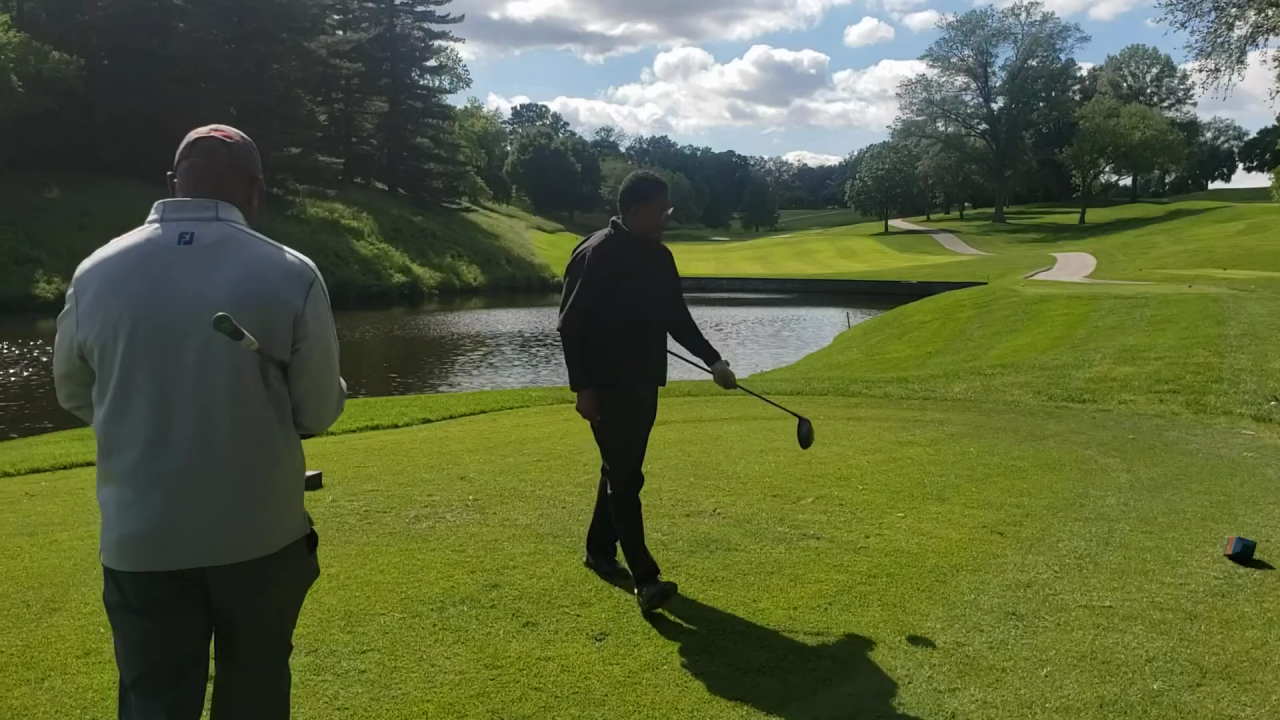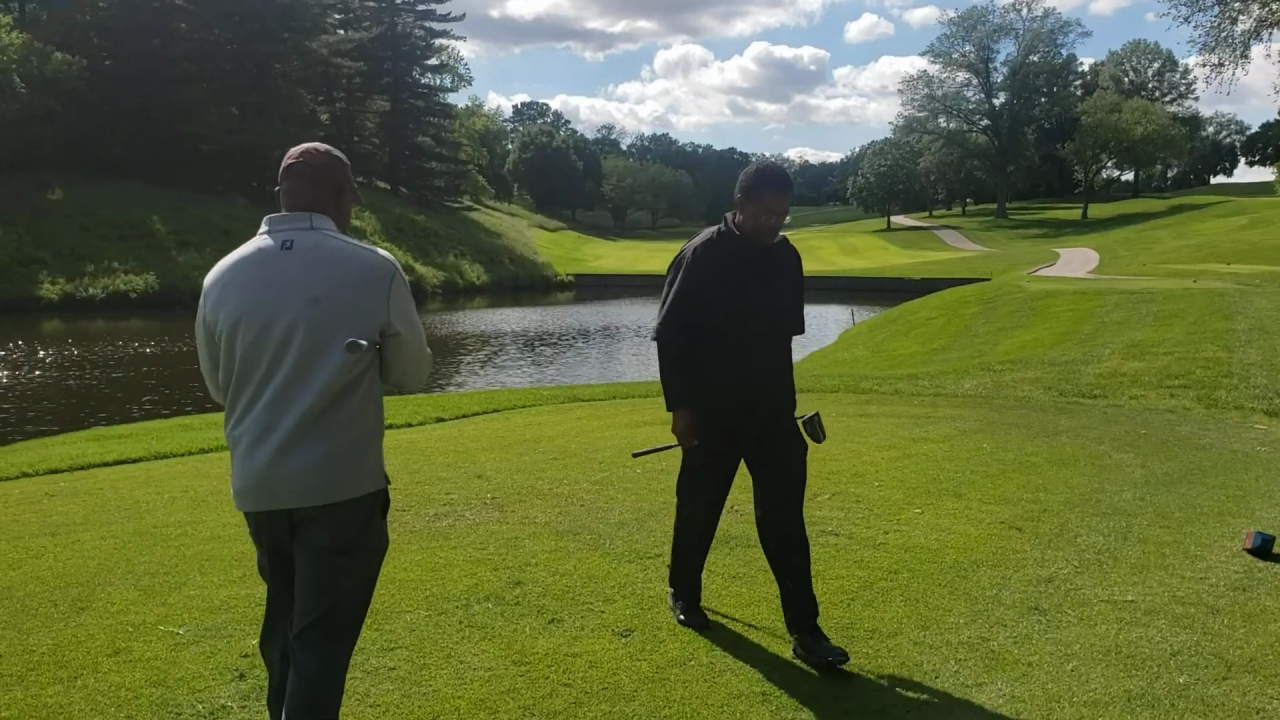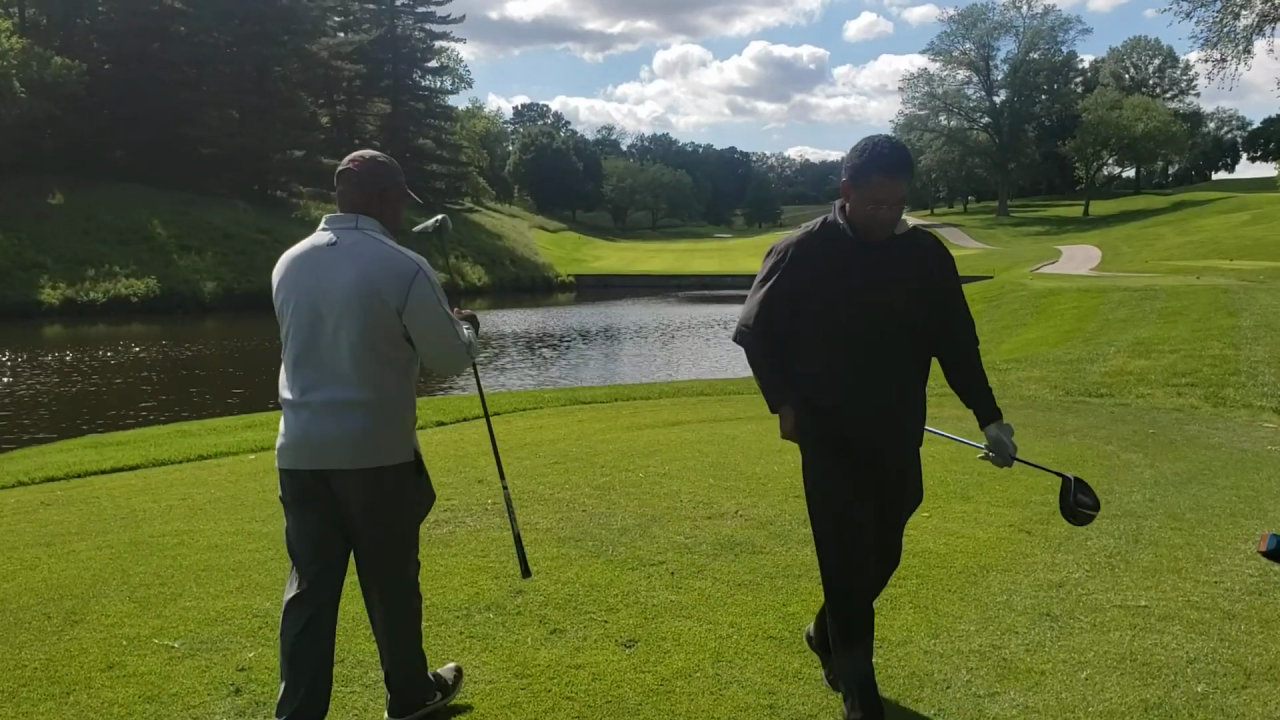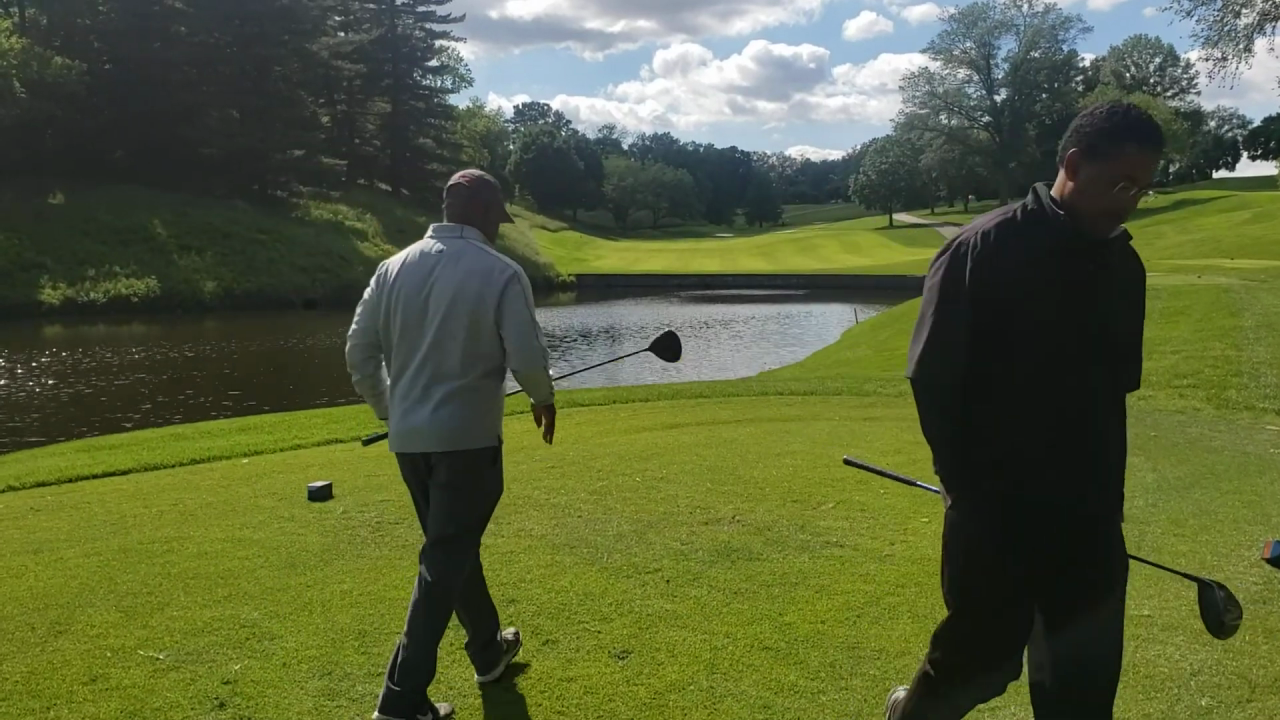
dt=0.7s
person 1, frame 1
left shoulder: (98, 273)
right shoulder: (290, 274)
left elbow: (76, 396)
right elbow: (319, 411)
left hip: (141, 537)
right hip: (260, 529)
person 1, frame 2
left shoulder: (223, 275)
right shoulder: (374, 270)
left elbow: (219, 385)
right elbow: (411, 373)
left hip: (258, 483)
right hip: (343, 484)
left knee: (283, 617)
right knee: (322, 636)
person 1, frame 3
left shoulder: (290, 264)
right shoulder: (405, 270)
right elbow: (451, 360)
right wrist: (461, 327)
left hip: (301, 452)
right hip: (378, 453)
left knee: (310, 587)
right knee: (390, 579)
person 1, frame 4
left shoulder: (394, 267)
right shoulder: (501, 273)
left elbow: (359, 352)
right elbow: (527, 360)
left wrist: (389, 411)
right wrist: (544, 400)
left hip: (409, 438)
right hip: (467, 439)
left knee: (452, 548)
right knee: (445, 563)
left ankle: (489, 646)
person 2, frame 1
left shoulder: (658, 255)
right shoulder: (595, 255)
left elbow: (677, 317)
right elbow: (572, 327)
left wrist: (712, 360)
right wrist: (583, 387)
left hip: (645, 382)
right hip: (609, 385)
left knee: (621, 468)
right knee: (625, 475)
left ankle: (600, 550)
right ankle: (644, 578)
person 2, frame 2
left shoulder: (786, 257)
right shoulder: (701, 256)
right elbow: (671, 336)
right wrist: (680, 405)
left hip: (773, 409)
right hip: (714, 411)
left knee: (786, 516)
right knee: (699, 508)
left ankle: (805, 631)
right ankle: (683, 592)
person 2, frame 3
left shoulder: (927, 255)
right shoulder: (802, 254)
left elbow: (956, 345)
right elbow: (757, 333)
left wrist: (989, 418)
right wrist: (784, 404)
left hip: (898, 441)
right hip: (830, 444)
left knee: (876, 563)
right knee: (849, 572)
left ankle: (827, 637)
person 2, frame 4
left shoulder: (1123, 265)
right shoulder: (984, 250)
left elbow: (1114, 389)
right elbow: (934, 379)
left wrist: (1105, 497)
right wrist: (967, 489)
left hip: (1088, 513)
right hip: (994, 506)
right knee: (982, 654)
